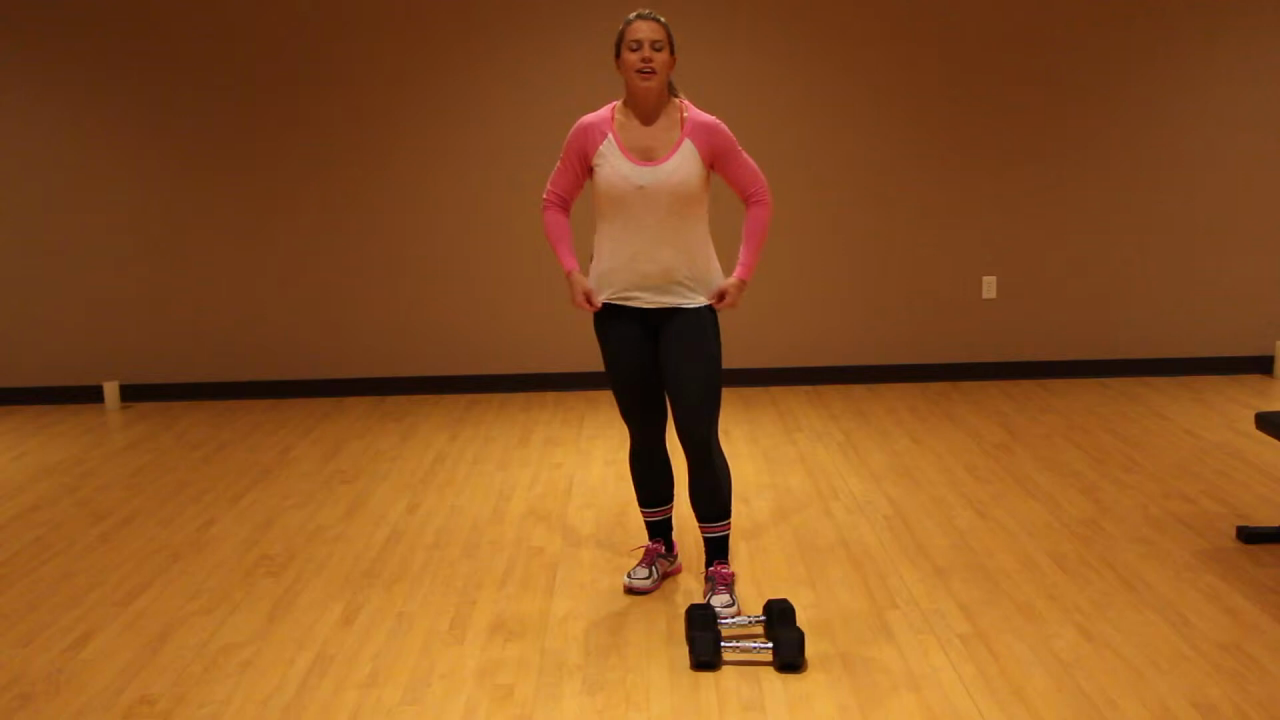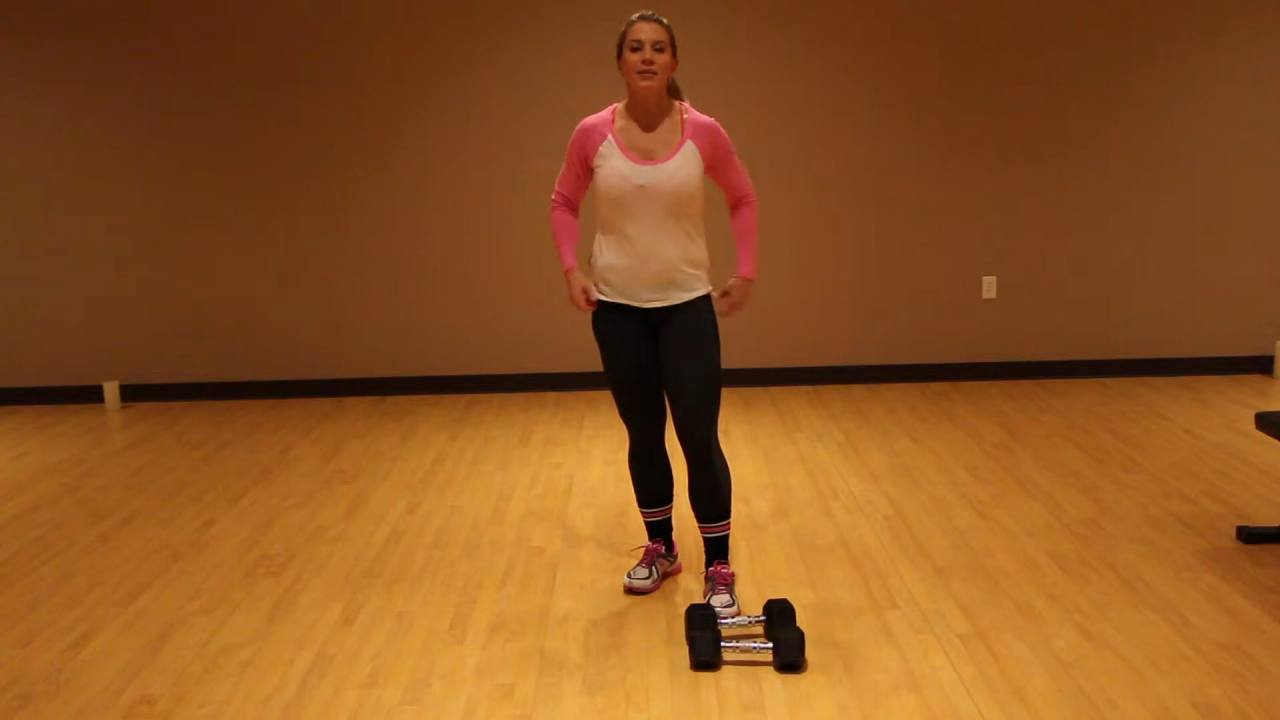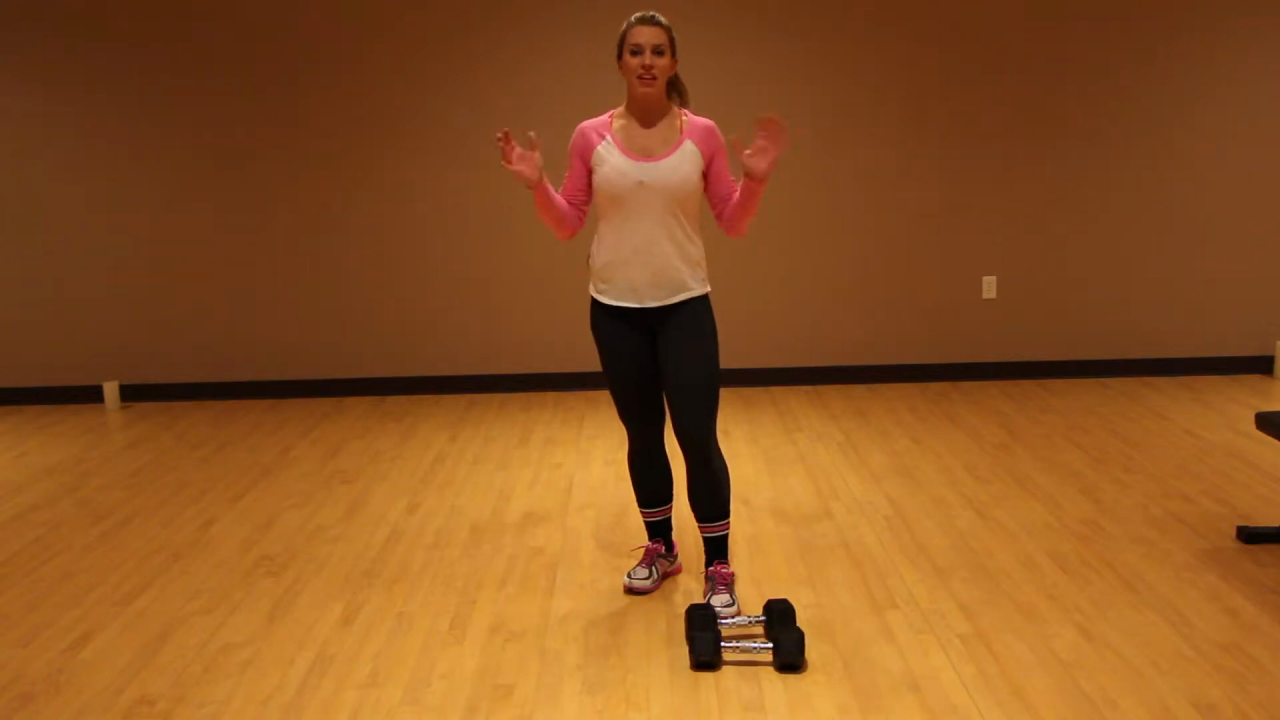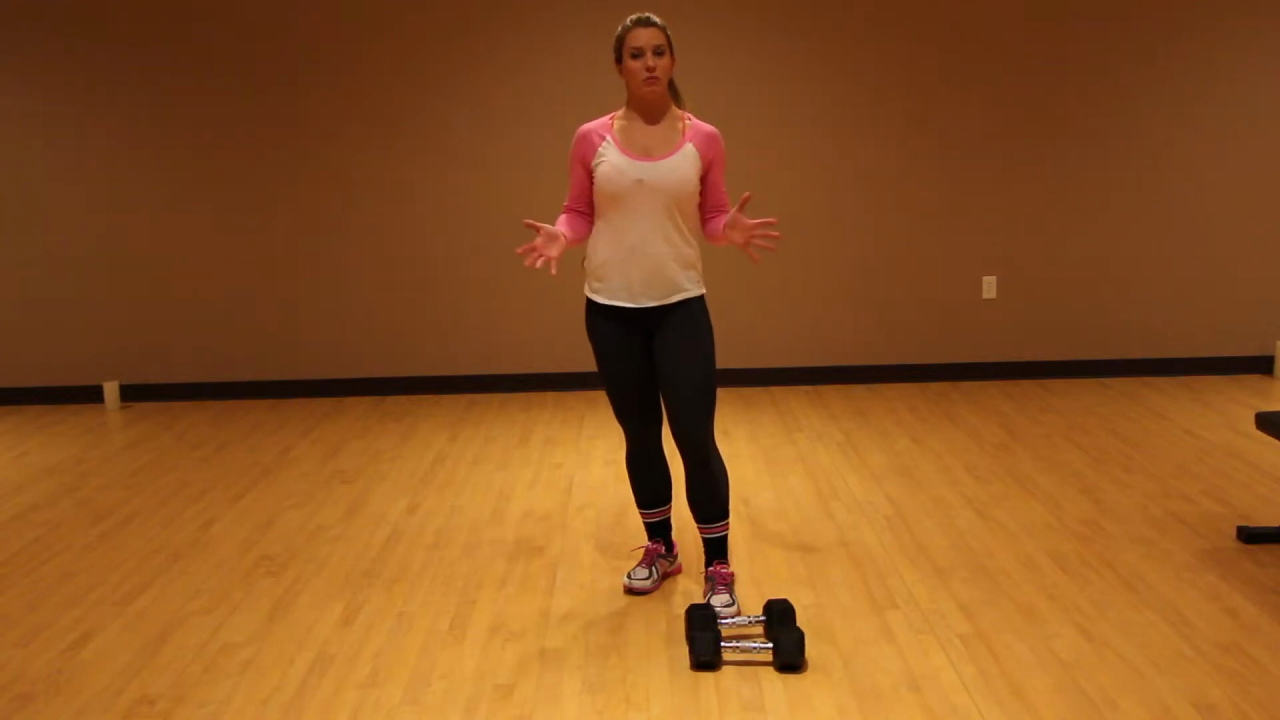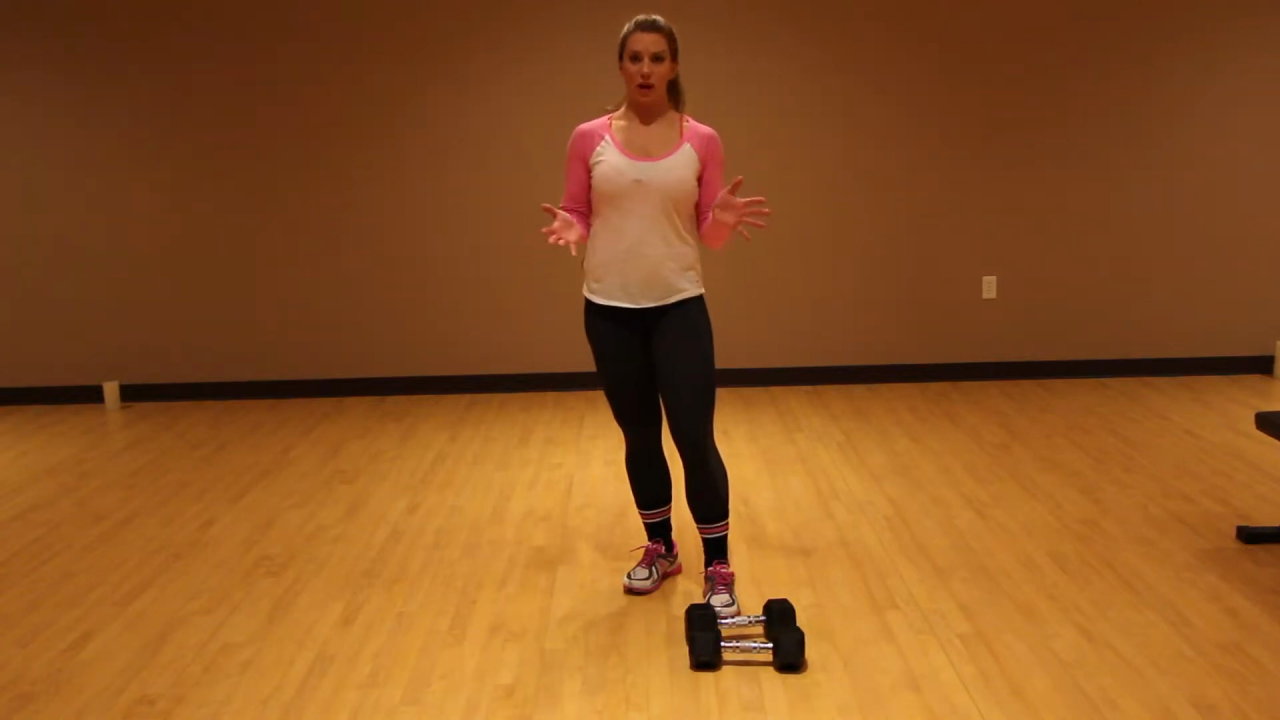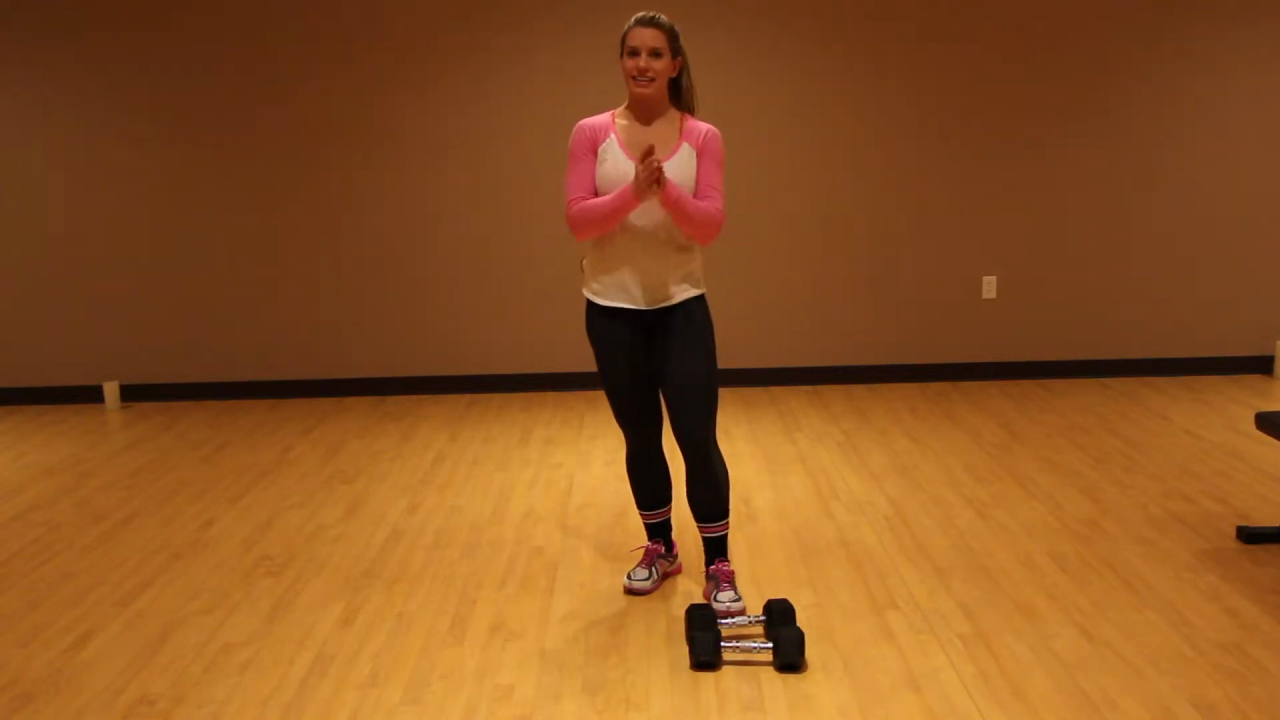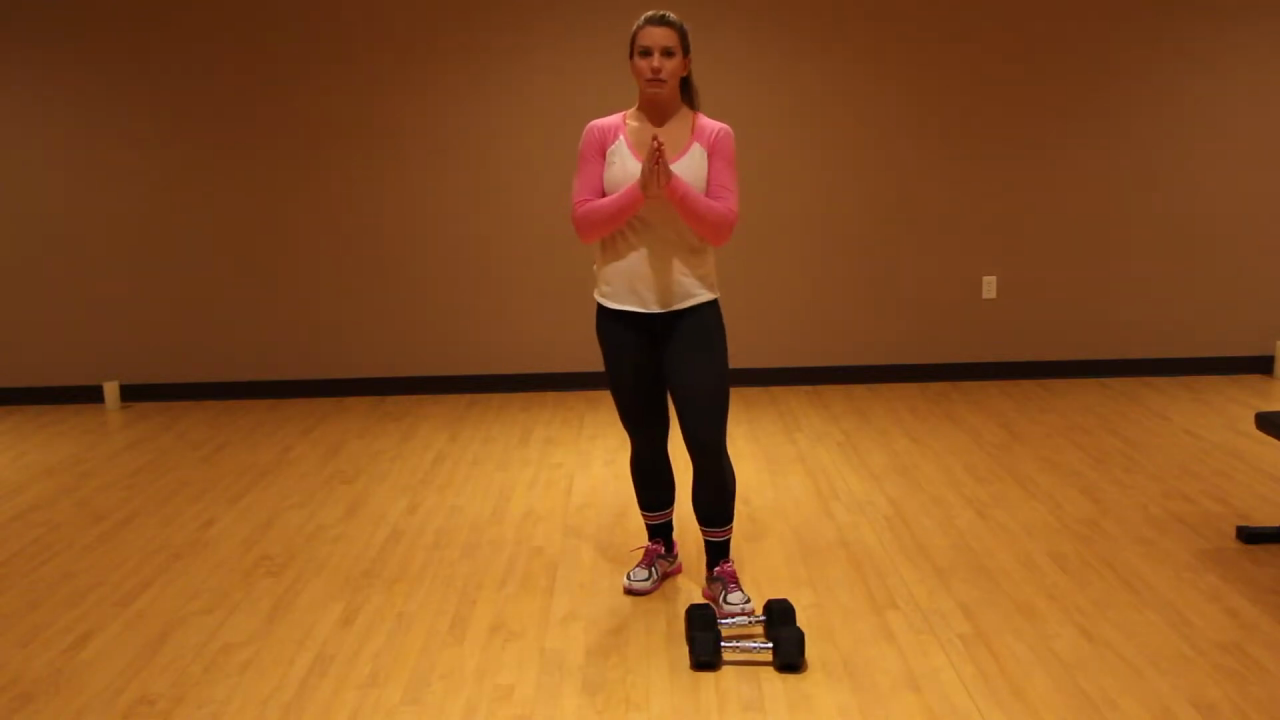
dt=0.4s
person 1, frame 1
left shoulder: (705, 130)
right shoulder: (590, 131)
left elbow: (758, 196)
right elbow: (554, 202)
left wrist: (741, 273)
right wrist: (572, 271)
left hip: (688, 306)
right hip: (619, 308)
left knee: (700, 437)
right knee: (644, 436)
left ankle: (718, 568)
right ankle: (660, 549)
person 1, frame 2
left shoulder: (703, 132)
right shoulder: (592, 133)
left elbow: (743, 200)
right elbow: (564, 203)
left wrist: (745, 272)
right wrist: (571, 267)
left hip: (688, 305)
right hip: (618, 308)
left knee: (699, 437)
right knee: (643, 436)
left ankle: (718, 568)
right ankle: (660, 549)
person 1, frame 3
left shoulder: (703, 134)
right shoulder: (590, 136)
left elbow: (731, 221)
right elbow: (568, 222)
left wrist: (756, 180)
right wrist: (536, 184)
left hip: (684, 306)
right hip: (615, 310)
left knee: (698, 437)
right knee: (642, 435)
left ankle: (718, 567)
right ankle: (660, 548)
person 1, frame 4
left shoulder: (704, 138)
right shoulder: (591, 138)
left elbow: (712, 221)
right elbow: (579, 216)
left wrist: (734, 229)
right wrist: (558, 237)
left hip: (680, 307)
right hip: (611, 309)
left knee: (696, 438)
right knee: (640, 436)
left ankle: (718, 568)
right ankle: (660, 549)
person 1, frame 5
left shoulder: (702, 140)
right shoulder: (589, 137)
left elbow: (708, 232)
right elbow: (575, 211)
left wrist: (724, 219)
right wrist: (570, 227)
left hip: (679, 307)
right hip: (610, 309)
left knee: (695, 438)
right knee: (639, 437)
left ankle: (718, 567)
right ankle: (659, 548)
person 1, frame 6
left shoulder: (703, 137)
right shoulder: (590, 133)
left elbow: (709, 229)
right elbow: (578, 220)
left wrist: (667, 192)
right wrist: (631, 194)
left hip: (680, 306)
right hip: (612, 307)
left knee: (698, 438)
right knee: (640, 437)
left ankle: (718, 567)
right ankle: (660, 549)
person 1, frame 7
left shoulder: (715, 136)
right shoulder: (601, 134)
left elbow: (722, 226)
right elbow: (584, 223)
left wrist: (671, 183)
right wrist: (639, 186)
left hip: (693, 309)
right hip: (623, 312)
left knee: (708, 444)
right knee: (646, 440)
left ankle: (720, 569)
right ankle: (660, 549)
